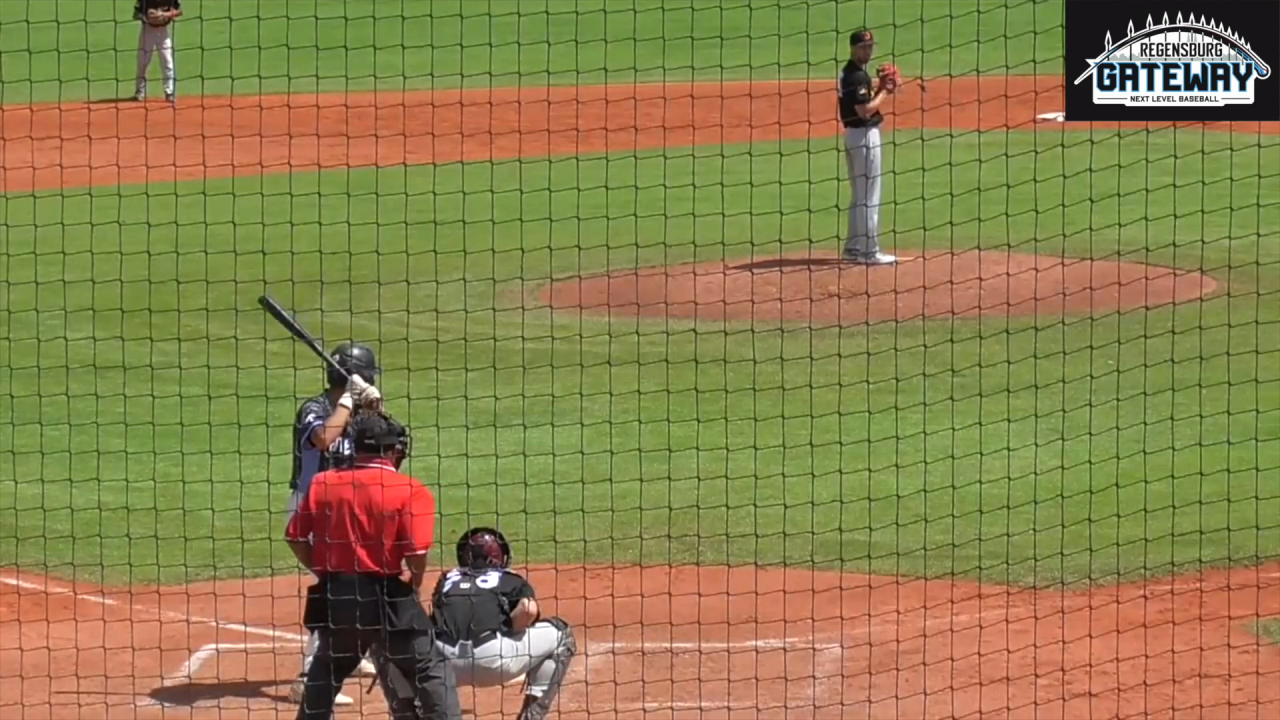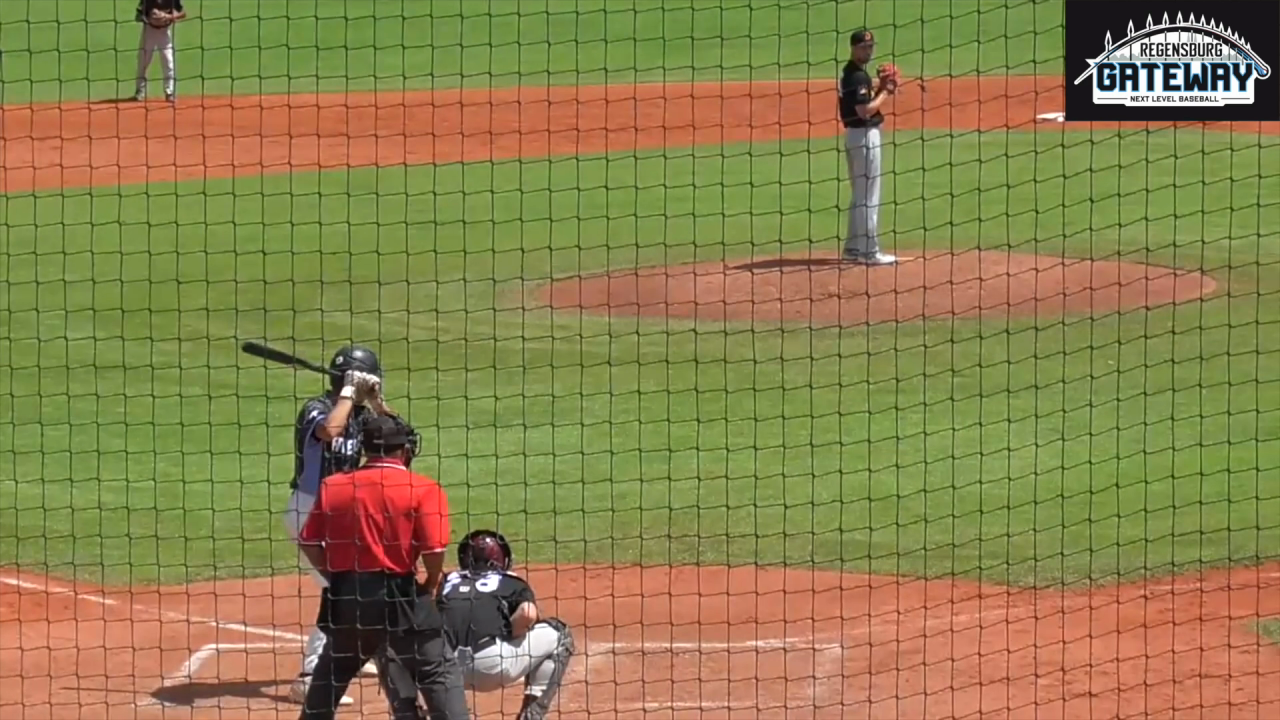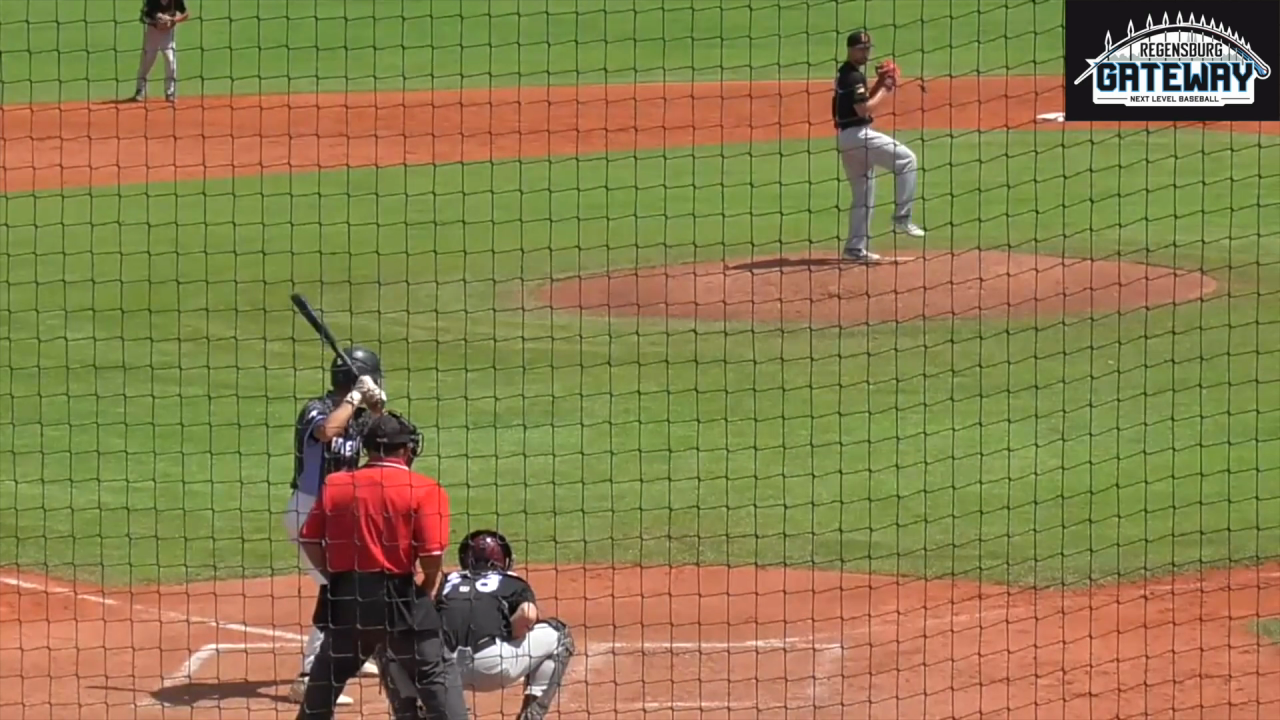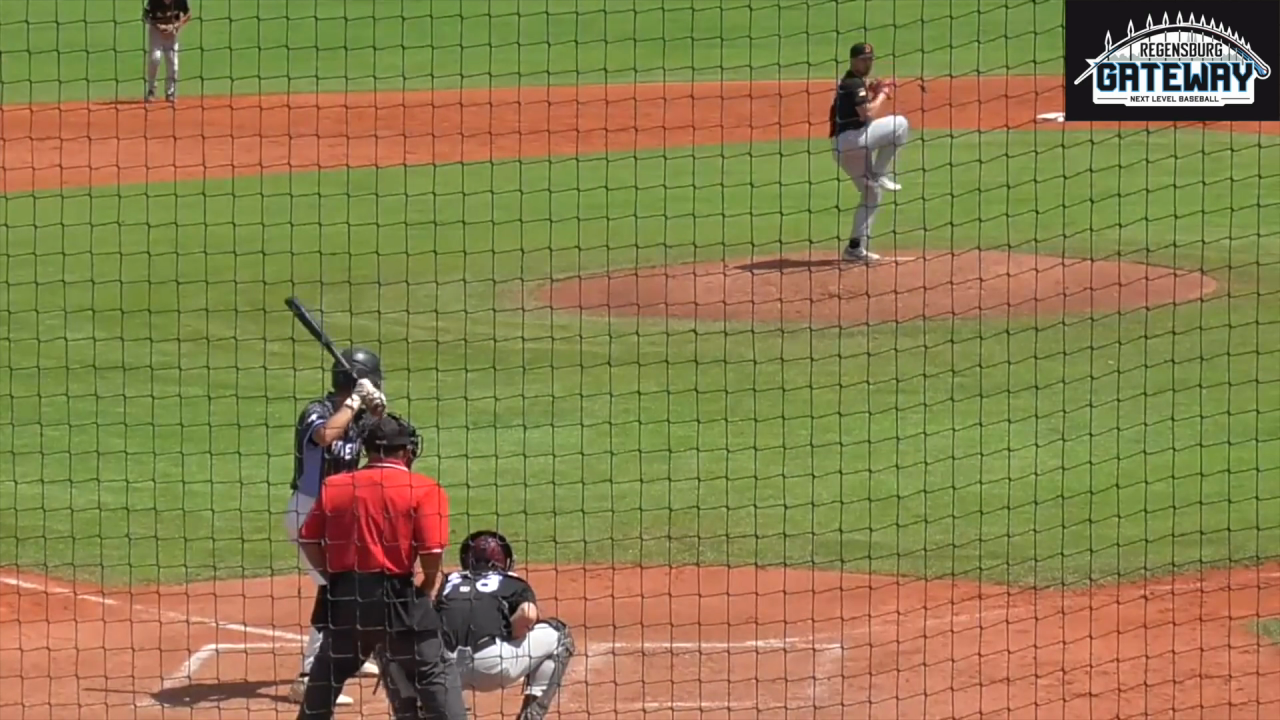
dt=0.3s
person 1, frame 1
left shoulder: (351, 410)
right shoulder: (313, 409)
right elbow: (324, 439)
left wrist: (373, 407)
right wrist: (349, 399)
right ankle: (308, 679)
person 1, frame 2
left shoulder: (357, 412)
right shoulder: (315, 408)
right elbow: (329, 430)
left wrist: (376, 401)
right wrist: (350, 390)
right hip: (311, 512)
right ankle: (308, 678)
person 1, frame 3
left shoulder: (358, 415)
right shoulder: (316, 409)
right elbow: (327, 431)
left wrist: (377, 410)
right wrist: (356, 396)
right hip: (310, 512)
right ankle: (308, 679)
person 1, frame 4
left shoulder: (357, 416)
right shoulder: (317, 411)
right elbow: (326, 436)
left wrist: (377, 412)
right wrist: (355, 401)
right hip: (310, 514)
right ankle: (308, 679)
person 2, frame 1
left shoulder: (321, 483)
right shoulder: (411, 491)
left elbow: (296, 537)
right elbow: (417, 552)
left wrist: (325, 573)
right wrist: (414, 585)
left hip: (335, 596)
right hip: (386, 595)
left knee: (325, 673)
right knee: (429, 670)
person 2, frame 2
left shoulder: (333, 486)
right shoulder: (424, 489)
left elbow: (309, 542)
right elbow: (433, 550)
right wrist: (430, 586)
left hip: (346, 597)
right hip: (399, 595)
left knee: (332, 671)
right knee: (438, 671)
person 2, frame 3
left shoulder: (334, 484)
right shoulder: (425, 489)
left elbow: (310, 540)
right elbow: (431, 553)
right wrist: (426, 588)
left hip: (345, 597)
right hip: (397, 596)
left knee: (328, 673)
right knee: (434, 673)
person 2, frame 4
left shoulder: (333, 485)
right shoulder: (424, 490)
left elbow: (308, 540)
right elbow: (432, 551)
right wrist: (427, 588)
left hip: (343, 598)
right hip: (395, 596)
left knee: (327, 674)
right knee: (435, 673)
person 3, frame 1
left shoulder: (849, 72)
right shoulder: (858, 75)
right elbow: (865, 111)
left wrist: (881, 88)
right wrist: (885, 92)
left hip: (854, 134)
right hip: (864, 135)
left knee: (860, 195)
right knee: (869, 195)
left ankle: (853, 248)
right ankle: (868, 251)
person 3, frame 2
left shoulder: (851, 72)
right shoulder: (858, 75)
right elbow: (865, 111)
left wrist: (882, 88)
right wrist: (886, 92)
left hip: (855, 135)
right hip: (864, 135)
left knee: (860, 195)
right knee: (869, 196)
left ankle: (854, 248)
right ankle: (869, 251)
person 3, frame 3
left shoulder: (846, 73)
right shoulder: (853, 75)
right elbow: (864, 110)
left wrist: (879, 84)
right wrist: (885, 88)
left hip: (847, 136)
right hip: (857, 135)
left knee: (862, 194)
right knee: (906, 159)
left ankle: (855, 248)
right ankle: (902, 217)
person 3, frame 4
left shoulder: (850, 84)
right shoulder: (853, 83)
left elbow: (864, 114)
right elbow: (866, 112)
left wrist: (878, 93)
right wrist: (885, 94)
left hip: (844, 147)
right hip: (853, 139)
left knee: (870, 196)
right knee: (899, 123)
left ankle: (856, 248)
right ankle: (878, 175)
person 4, frame 1
left shoulder: (447, 579)
right shoulder: (512, 580)
left elbow: (436, 620)
right elbow: (529, 609)
right wrist: (506, 634)
right hip: (491, 657)
right knee: (561, 635)
person 4, frame 2
left shoulder: (449, 581)
right shoulder: (512, 583)
right elbow: (528, 613)
right wrist: (504, 638)
right hip: (490, 662)
right knee: (559, 635)
person 4, frame 3
left shoulder: (449, 581)
right shoulder: (512, 582)
right elbow: (528, 614)
right wrist: (505, 637)
right hip: (491, 663)
right knee: (559, 636)
person 4, frame 4
left shoulder: (450, 581)
right shoulder: (512, 583)
right elbow: (528, 614)
right wrist: (506, 638)
right hip: (489, 663)
right knee: (559, 636)
